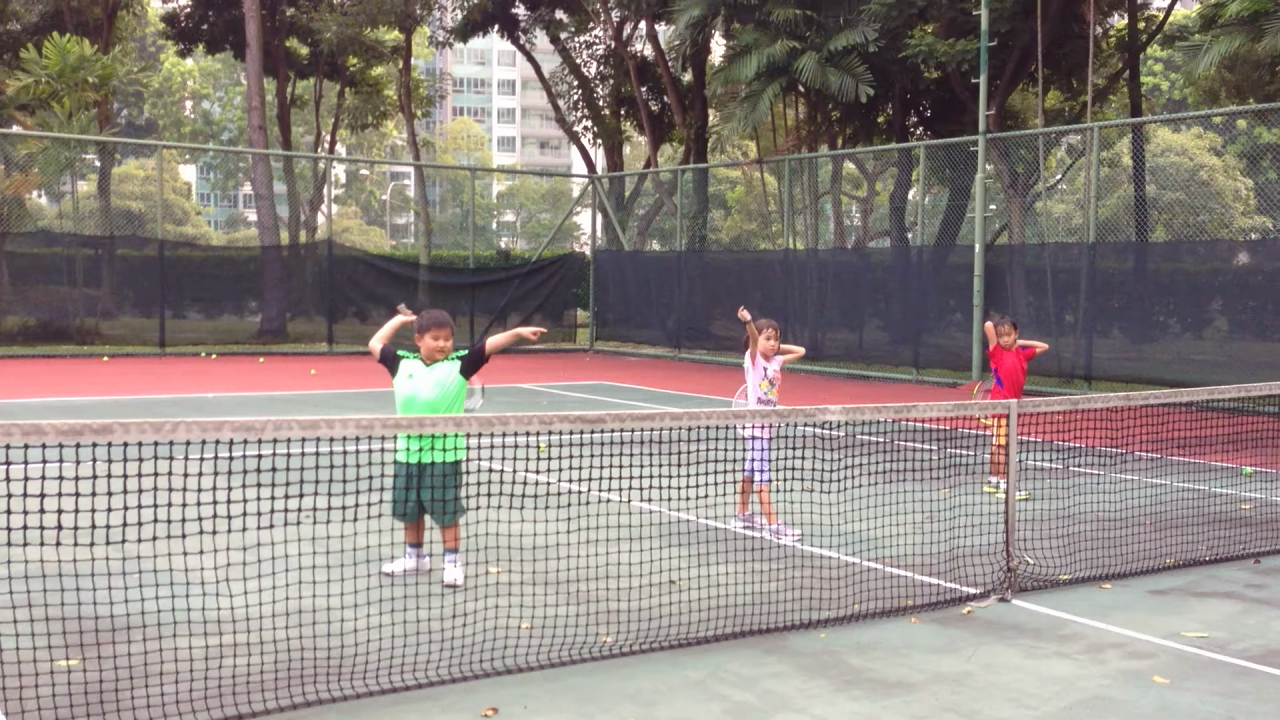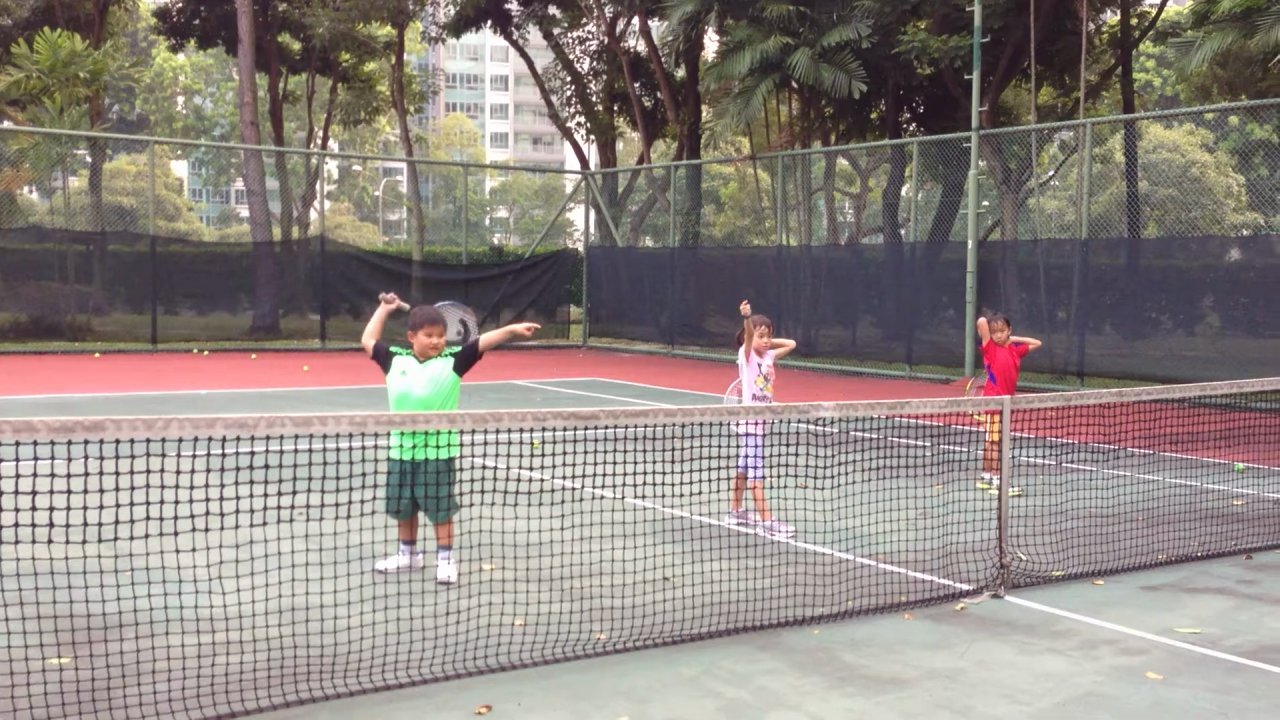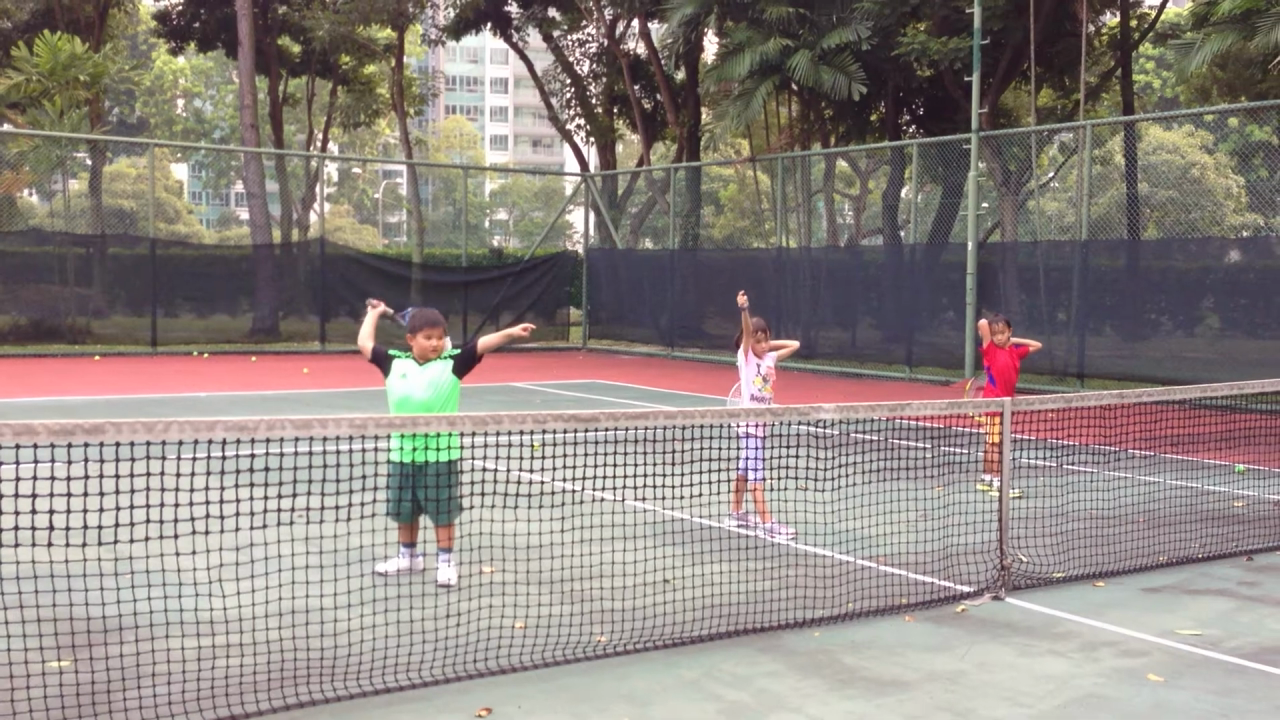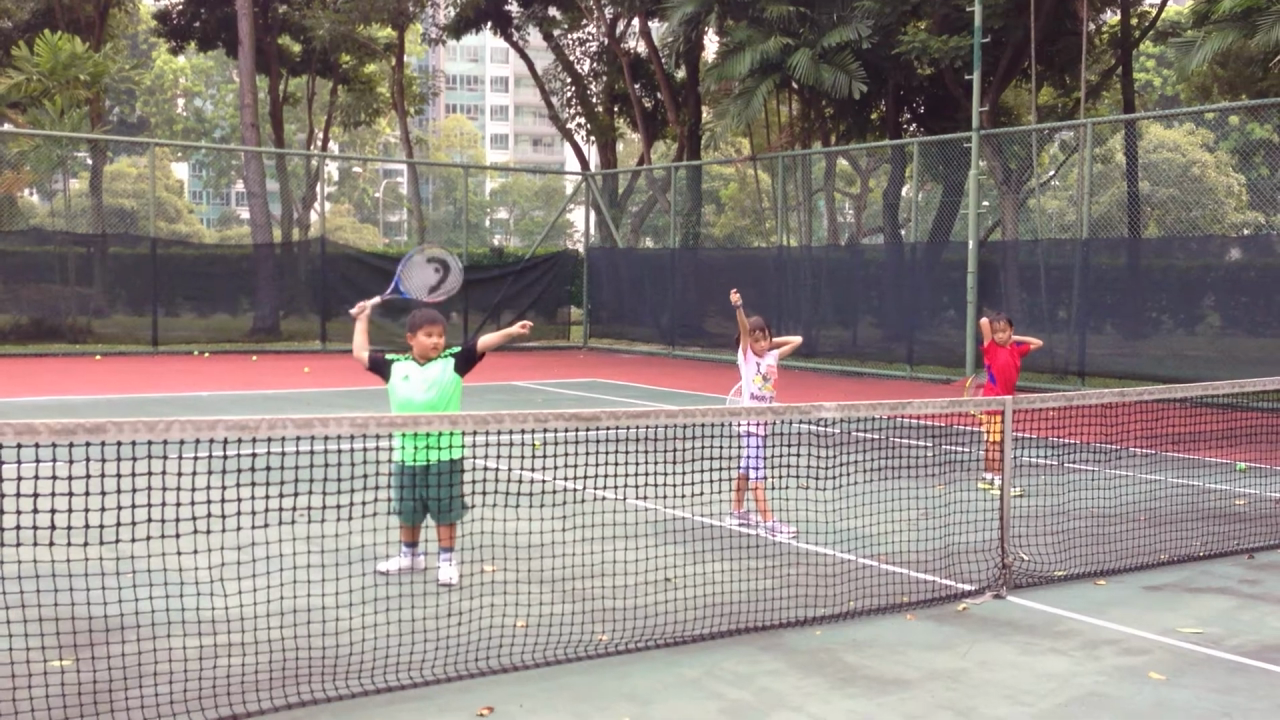
dt=0.3s
person 1, frame 1
left shoulder: (460, 364)
right shoulder: (402, 363)
left elbow: (490, 344)
right elbow: (375, 345)
left wrist: (518, 332)
right wrist: (400, 319)
left hip: (445, 452)
right hip: (408, 451)
left knee: (447, 512)
right knee: (410, 510)
left ankle: (452, 561)
right ankle: (415, 557)
person 1, frame 2
left shoulder: (453, 360)
right shoulder: (395, 359)
left elbow: (482, 341)
right elbow: (368, 341)
left wrist: (512, 329)
right wrist: (384, 309)
left hip: (438, 449)
right hip: (401, 448)
left knee: (441, 508)
right knee: (403, 507)
left ankle: (446, 559)
right ankle: (408, 554)
person 1, frame 3
left shoulder: (453, 363)
right shoulder: (394, 362)
left elbow: (481, 344)
right elbow: (365, 343)
left wrist: (510, 332)
right wrist: (374, 313)
left hip: (440, 452)
right hip: (403, 451)
left knee: (443, 511)
right knee: (404, 510)
left ankle: (446, 561)
right ankle: (408, 557)
person 1, frame 4
left shoulder: (454, 362)
right shoulder: (394, 365)
left elbow: (482, 343)
right elbow: (360, 354)
left wrist: (511, 332)
right wrist: (362, 319)
left hip: (444, 451)
right hip: (407, 451)
left knee: (445, 511)
right knee: (407, 510)
left ankle: (447, 561)
right ankle: (410, 556)
person 2, frame 1
left shoulder: (776, 361)
right shoulder: (753, 358)
left elbow: (800, 351)
right elbow: (753, 338)
left wrist: (778, 347)
right wrist: (747, 322)
left hip: (767, 423)
right hip: (756, 423)
left knee: (751, 472)
right knee: (762, 475)
left ankle: (742, 515)
right ankle: (772, 524)
person 2, frame 2
left shoulder: (769, 356)
right shoulder: (747, 354)
left elbow: (791, 344)
right elbow: (748, 334)
left wrist: (769, 342)
right wrist: (747, 317)
left hip: (760, 419)
right hip: (750, 420)
left knee: (744, 468)
right knee: (756, 472)
left ankle: (736, 512)
right ankle: (766, 521)
person 2, frame 3
left shoulder: (770, 359)
right shoulder: (745, 356)
left elbow: (794, 345)
right elbow: (746, 331)
left wrist: (770, 343)
right wrist: (744, 309)
left hip: (761, 422)
right hip: (750, 422)
left knee: (745, 470)
right knee: (756, 474)
left ankle: (736, 514)
right ankle: (766, 523)
person 2, frame 4
left shoulder: (772, 357)
right shoulder: (746, 355)
left elbow: (797, 340)
right elbow: (743, 329)
left wrist: (772, 341)
right wrist: (738, 306)
left hip: (763, 420)
right hip: (751, 421)
left knee: (746, 469)
right knee: (757, 472)
left ankle: (737, 512)
right ankle: (767, 521)
person 3, frame 1
left shoulder: (1022, 353)
right shoulder: (997, 352)
left elbow: (1044, 346)
right elbow: (987, 325)
left wrist: (1021, 342)
right wrist: (993, 332)
left knee: (998, 446)
right knee: (1001, 446)
left ankle: (993, 481)
right ankle: (1003, 485)
person 3, frame 2
left shoulder: (1015, 349)
right shoulder: (990, 348)
left elbow: (1037, 343)
right elbow: (981, 321)
left wrist: (1014, 338)
right wrist: (984, 335)
left knee: (992, 441)
right knee: (995, 442)
left ankle: (986, 477)
right ankle: (996, 481)
person 3, frame 3
left shoulder: (1015, 351)
right shoulder: (990, 350)
left elbow: (1037, 345)
right elbow: (982, 323)
left wrist: (1014, 340)
right wrist: (984, 335)
left knee: (992, 444)
right knee: (994, 444)
left ankle: (987, 479)
right ankle: (997, 482)
person 3, frame 4
left shoulder: (1016, 349)
right shoulder: (991, 348)
left elbow: (1038, 343)
right elbow: (983, 321)
left wrist: (1015, 338)
right wrist: (988, 326)
left knee: (993, 442)
right knee: (995, 442)
left ankle: (988, 477)
right ankle: (998, 481)
